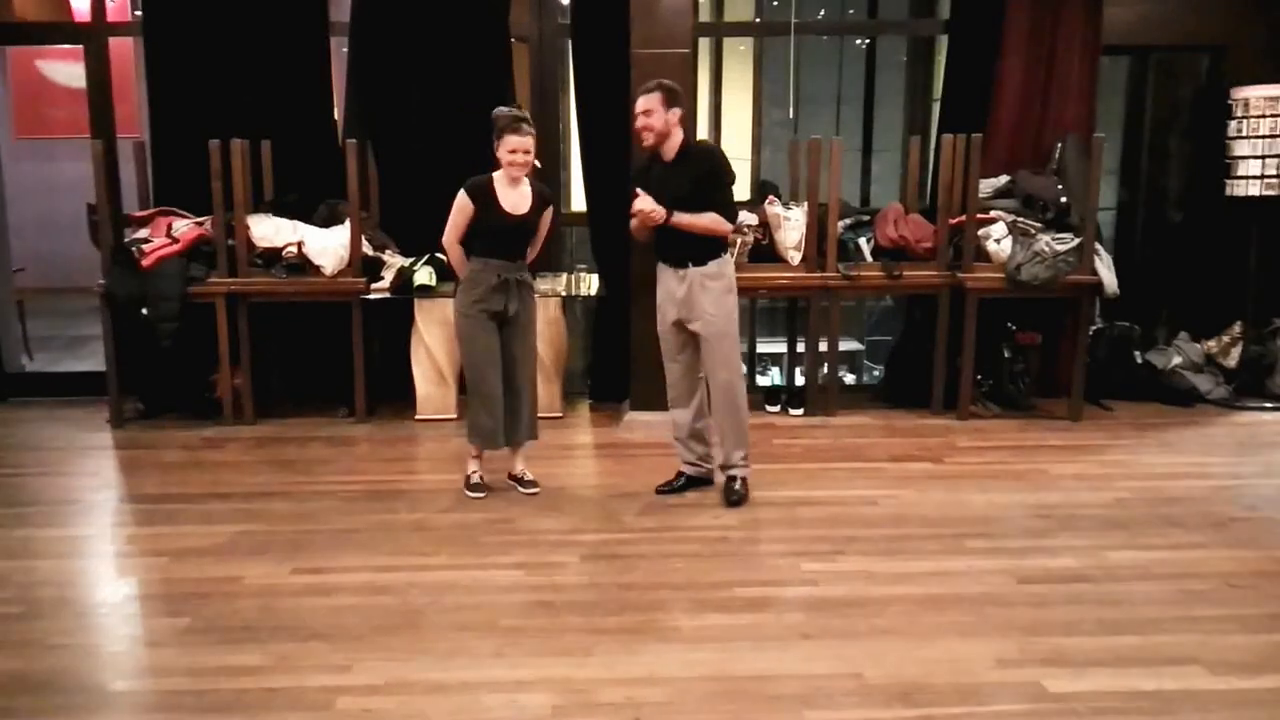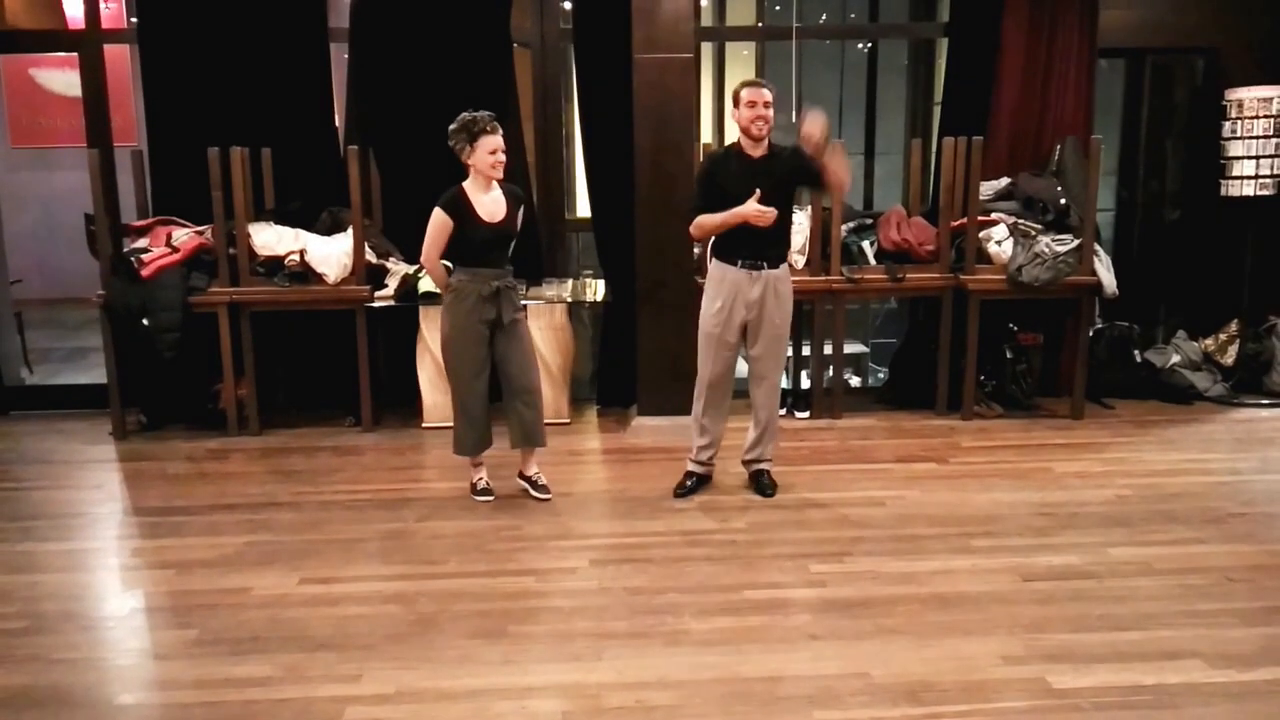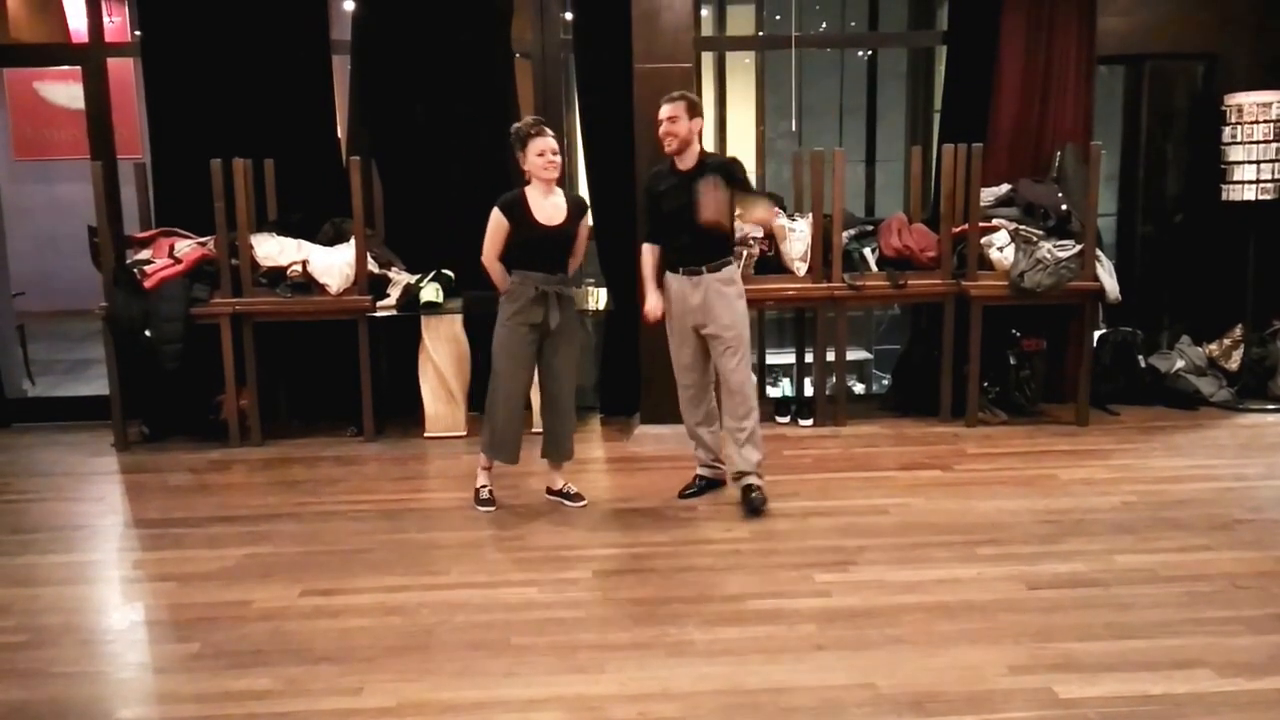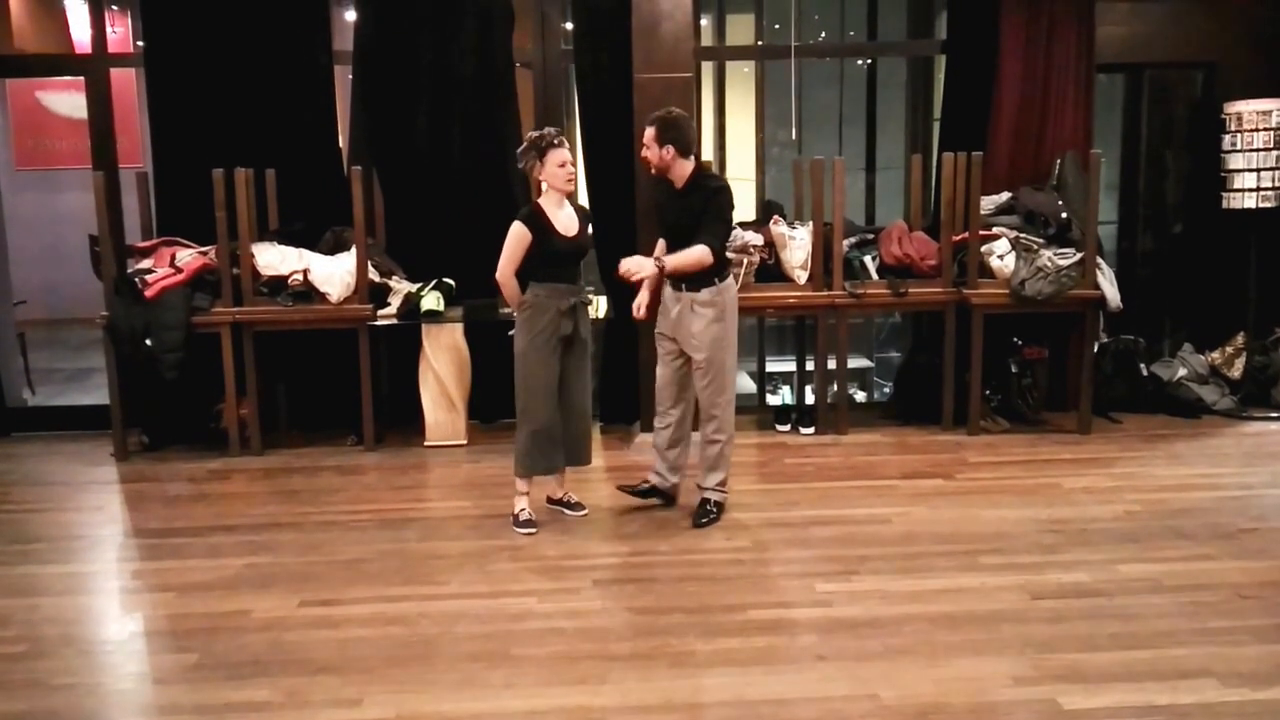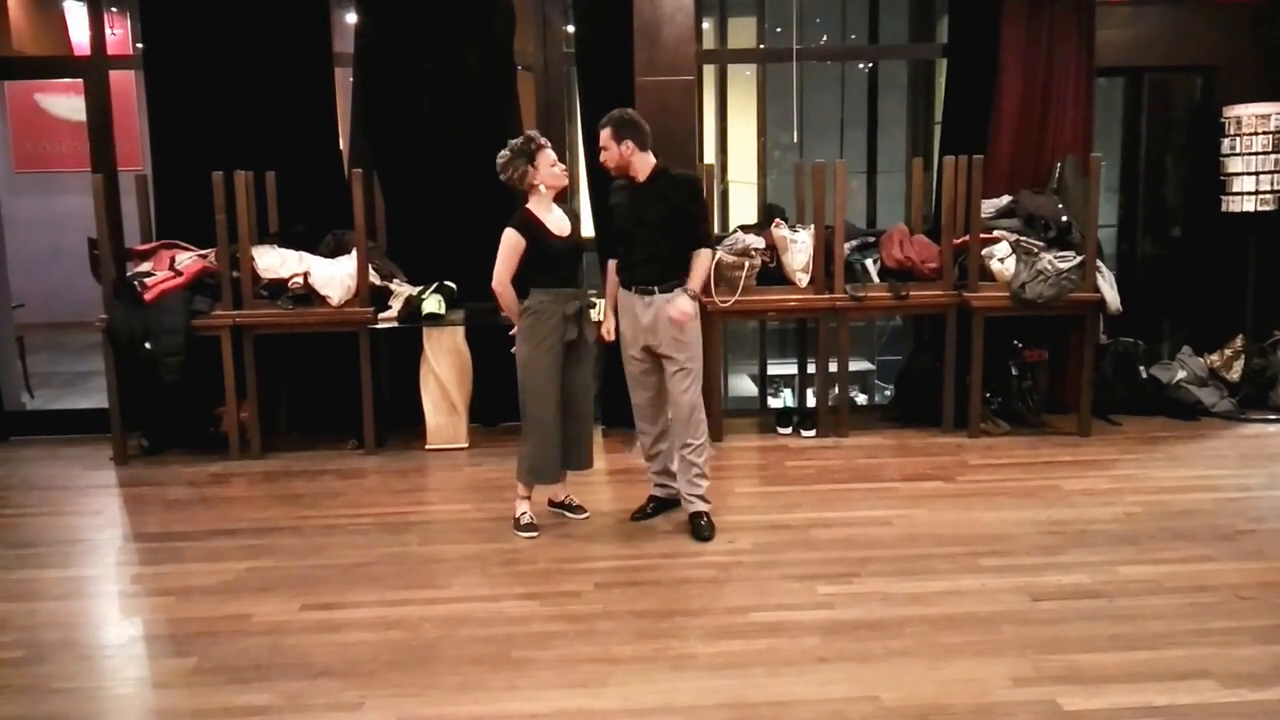
dt=1s
person 1, frame 1
left shoulder: (709, 159)
right shoulder: (645, 169)
left elbow: (724, 225)
left wrist: (666, 216)
right wrist: (639, 222)
left hip: (710, 276)
right hip: (668, 277)
left knee: (724, 374)
right knee: (680, 377)
left ankle: (735, 467)
right ankle: (695, 465)
person 1, frame 2
left shoulder: (790, 160)
right shoulder: (716, 164)
left elbow: (839, 186)
right elbow: (696, 228)
left wrist: (822, 147)
right wrist: (740, 214)
left hip: (774, 279)
right hip: (727, 277)
left knee: (767, 376)
right knee: (712, 374)
left ankle: (759, 461)
right ankle: (700, 463)
person 1, frame 3
left shoulder: (724, 169)
right shoulder: (657, 180)
left elbow: (762, 215)
right elbow: (651, 241)
left wrist: (731, 208)
right wrist: (650, 290)
left hip: (720, 281)
right hip: (677, 286)
left knee: (737, 381)
right knee: (690, 385)
left ankle: (749, 474)
right ankle: (710, 467)
person 1, frame 4
left shoulder: (715, 192)
right shoulder: (664, 187)
left elbow: (707, 251)
left wrist: (655, 266)
right wrist: (647, 287)
left hip: (709, 299)
right hip: (672, 297)
left knee: (714, 401)
right knee: (668, 394)
left ankle: (713, 491)
right ankle: (664, 479)
person 1, frame 5
left shoulder: (683, 185)
right shoulder: (617, 193)
left elbow: (704, 246)
left wrist: (690, 294)
right wrist: (609, 311)
left hip: (673, 305)
right hip: (632, 305)
left knee: (687, 406)
right knee: (646, 407)
left ankle: (696, 501)
right ankle: (664, 488)
person 2, frame 1
left shoulder: (542, 197)
right shoulder: (476, 189)
right elbow: (450, 242)
right wrist: (476, 281)
left hip: (519, 291)
right hip: (479, 292)
left knee: (521, 376)
right knee: (484, 378)
left ankle: (517, 463)
right ankle: (474, 462)
person 2, frame 2
left shoulder: (514, 197)
right shoulder: (453, 202)
right elbow: (429, 260)
right wrist: (458, 291)
left hip: (506, 296)
right hip: (468, 301)
left knee: (525, 381)
right knee: (470, 387)
left ankle: (529, 468)
right ankle: (477, 470)
person 2, frame 3
left shoulder: (577, 207)
right shoulder: (510, 205)
right elbow: (490, 259)
right wrist: (520, 292)
left hip: (562, 304)
right hip: (520, 306)
left knee: (561, 392)
right knee: (508, 393)
left ankle: (556, 479)
right ankle: (484, 476)
person 2, frame 4
left shoulder: (582, 215)
right shoulder: (530, 218)
right elbow: (504, 275)
right wrist: (525, 312)
left hip: (575, 314)
right hip: (540, 316)
left knee: (573, 403)
right knee: (537, 407)
left ankle: (558, 488)
right ankle: (521, 498)
person 2, frame 5
left shoulder: (569, 216)
right shoulder: (522, 224)
right elbow: (500, 283)
left wrist: (578, 310)
right wrist: (522, 322)
left hip: (577, 318)
right hip: (543, 321)
left knee: (575, 406)
right knee: (540, 411)
left ankle: (559, 491)
right ankle: (523, 502)
